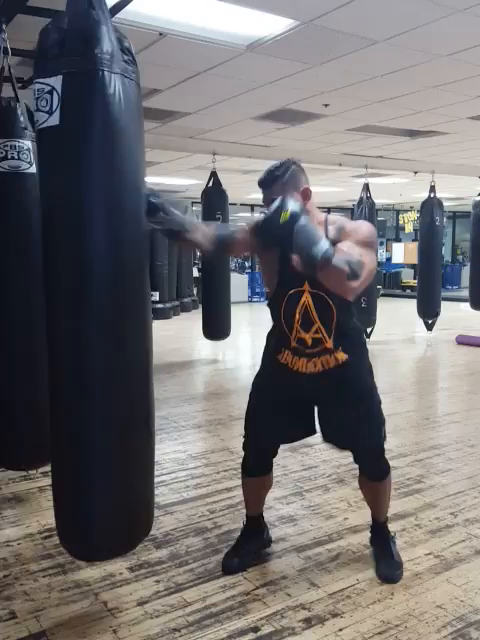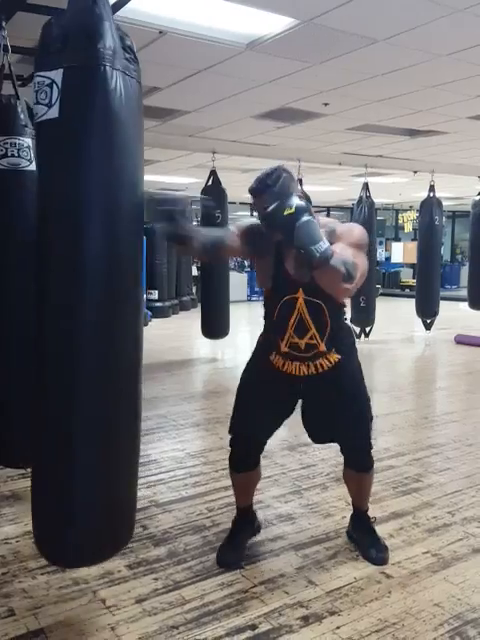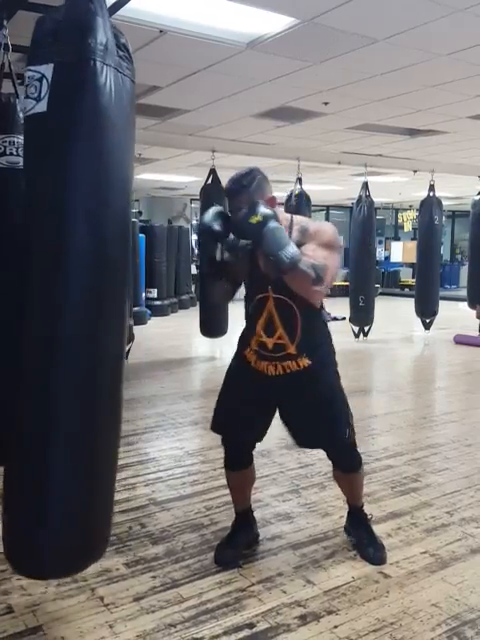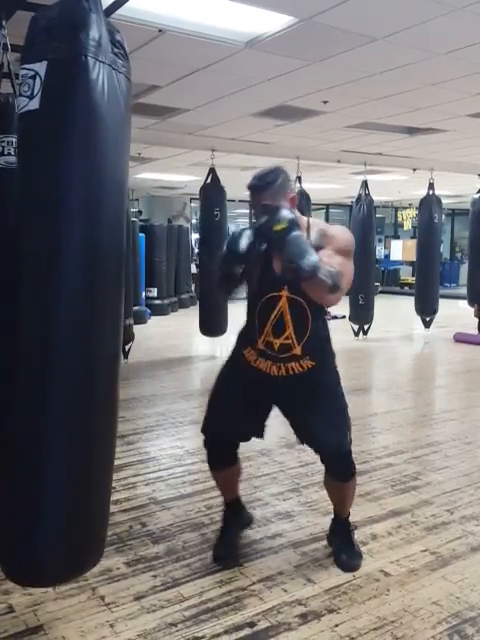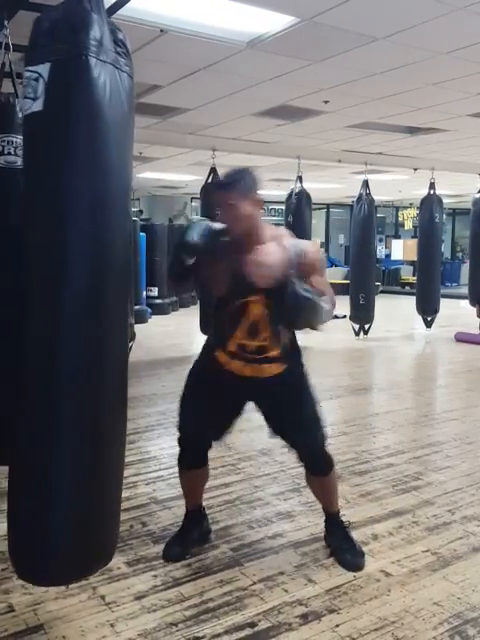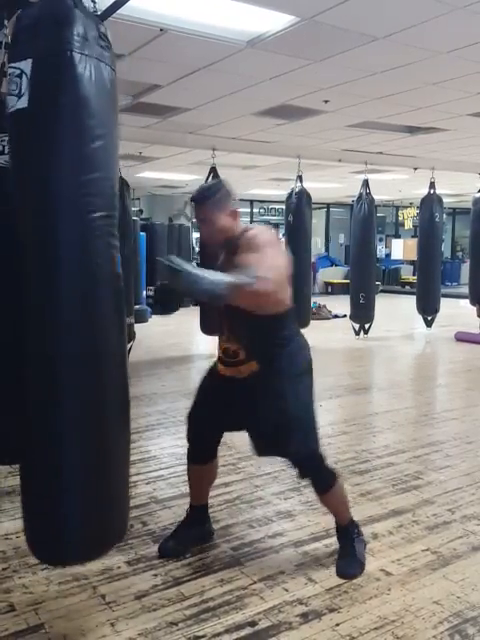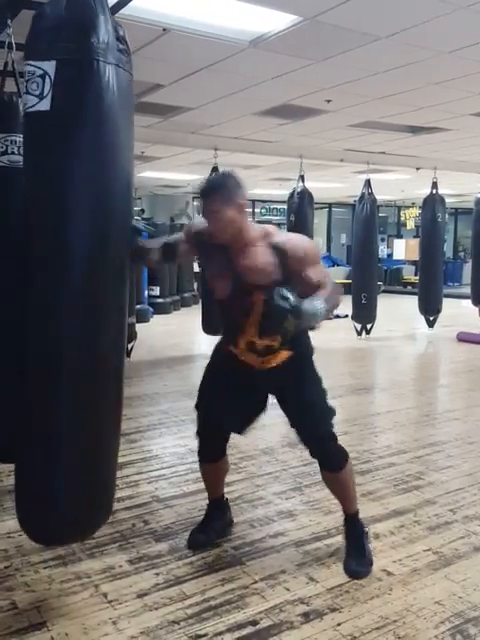
dt=0.3s
person 1, frame 1
left shoulder: (356, 231)
right shoulder: (265, 231)
left elbow: (349, 281)
right elbow: (211, 240)
left wrist: (302, 228)
right wrist: (172, 219)
left hip: (343, 360)
right hip: (281, 357)
left knee: (370, 452)
right knee: (257, 450)
left ankle: (381, 534)
right ankle: (254, 533)
person 1, frame 2
left shoulder: (346, 233)
right shoulder: (260, 236)
left elbow: (344, 284)
right elbow: (210, 245)
left wrist: (305, 227)
right wrist: (180, 229)
left hip: (332, 361)
right hip: (274, 359)
left knee: (358, 448)
right knee: (244, 445)
left ankle: (361, 523)
right ankle: (244, 522)
person 1, frame 3
left shoulder: (317, 233)
right shoulder: (244, 238)
left elbow: (313, 288)
right elbow: (218, 295)
left wrist: (272, 234)
right wrist: (213, 245)
left hip: (308, 362)
right hip: (253, 358)
left knee: (341, 447)
right knee: (236, 445)
left ankle: (358, 520)
right ankle: (244, 525)
person 1, frame 4
left shoulder: (333, 237)
right shoulder: (254, 238)
left elbow: (329, 294)
right elbow: (222, 286)
left wrist: (290, 237)
right wrist: (231, 260)
left hip: (309, 365)
right hip: (251, 359)
left knee: (337, 453)
right knee: (218, 440)
left ankle: (341, 528)
right ankle: (234, 514)
person 1, frame 5
left shoulder: (297, 250)
right shoulder: (215, 239)
left elbow: (325, 301)
right elbow: (181, 274)
left wrist: (307, 302)
right wrist: (187, 253)
left hip: (277, 366)
right hip: (221, 364)
left knee: (312, 449)
right knee: (193, 444)
left ankle: (335, 526)
right ankle: (195, 522)
person 1, frame 6
left shoulder: (259, 241)
right shoulder: (230, 248)
left elbow: (259, 290)
right elbow: (221, 292)
left wrist: (189, 277)
right wrist: (187, 280)
left hip: (279, 366)
right hip: (236, 364)
left knee: (306, 458)
right knee: (201, 435)
left ankle: (349, 533)
right ankle: (197, 522)
person 1, frame 7
left shoulder: (289, 246)
right shoulder: (203, 239)
left elbow: (329, 292)
right elbow: (161, 250)
left wrist: (300, 314)
right wrist: (145, 250)
left hip: (287, 356)
right hip: (234, 357)
left knee: (322, 443)
right knee: (211, 435)
left ankle: (355, 527)
right ankle: (218, 513)
